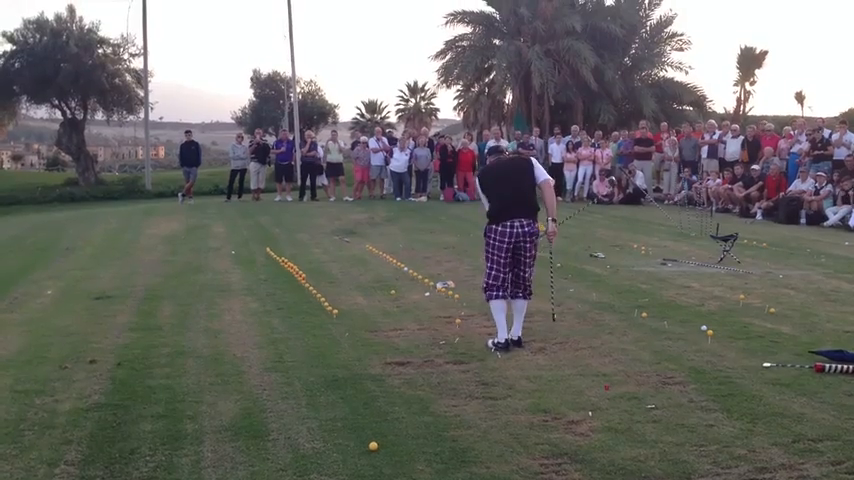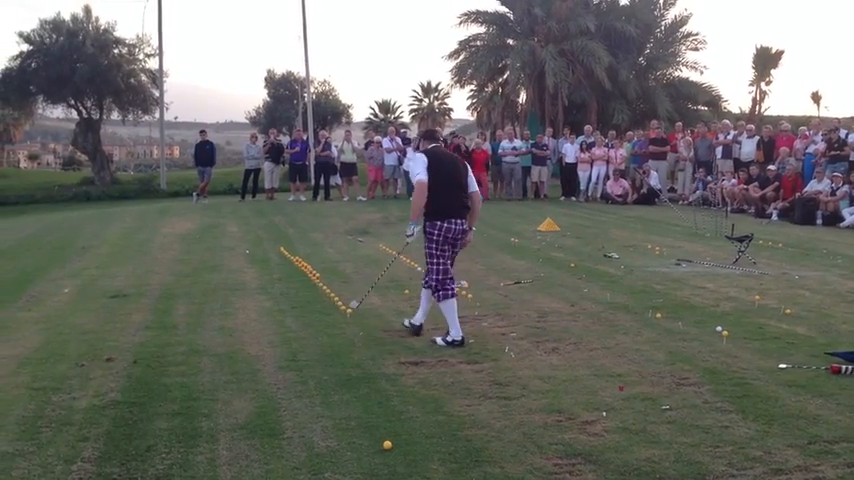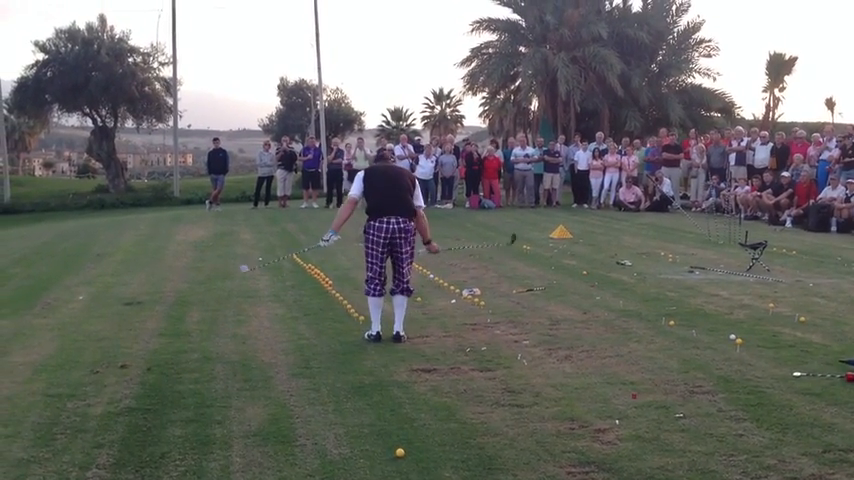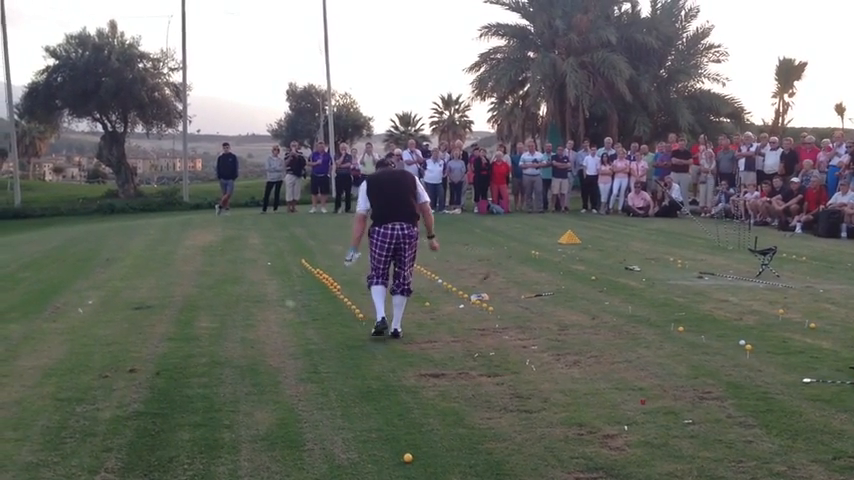
dt=1s
person 1, frame 1
left shoulder: (482, 174)
right shoulder: (529, 162)
right elbow: (547, 186)
right wrist: (551, 220)
left hip: (499, 228)
right hip: (528, 225)
left knee: (495, 283)
right knee: (523, 281)
left ankle: (502, 337)
right ankle: (516, 334)
person 1, frame 2
left shoulder: (421, 157)
right shoulder: (459, 162)
left elbow: (421, 188)
right elbow: (476, 197)
left wrist: (413, 223)
right wrist: (470, 227)
left hip: (438, 223)
right hip: (460, 223)
left knee: (440, 278)
right knee: (439, 272)
left ankle: (456, 335)
right ankle: (418, 321)
person 1, frame 3
left shoulder: (365, 174)
right shoulder: (409, 176)
left elbow: (350, 203)
right elbow: (419, 213)
left wrist: (333, 232)
right wrist: (427, 241)
left hip: (377, 224)
right hip: (405, 224)
left knee: (375, 278)
right knee: (402, 279)
left ankle: (375, 330)
right ankle: (398, 330)
person 1, frame 4
left shoulder: (369, 182)
right shoulder: (409, 177)
left elbow: (361, 217)
right elbow: (425, 207)
left wrist: (353, 249)
right wrist: (431, 237)
left hip: (382, 230)
right hip: (408, 229)
left knee: (377, 275)
right knee: (403, 279)
left ankle: (381, 317)
right ankle: (396, 326)
